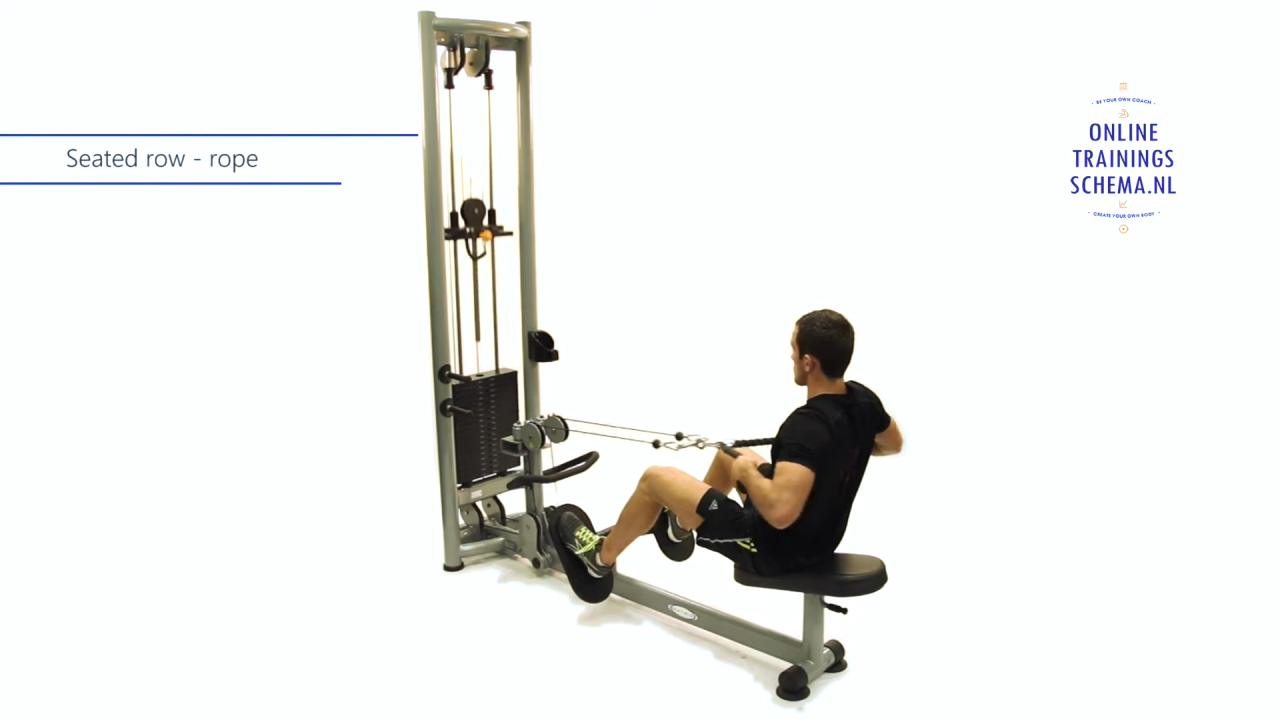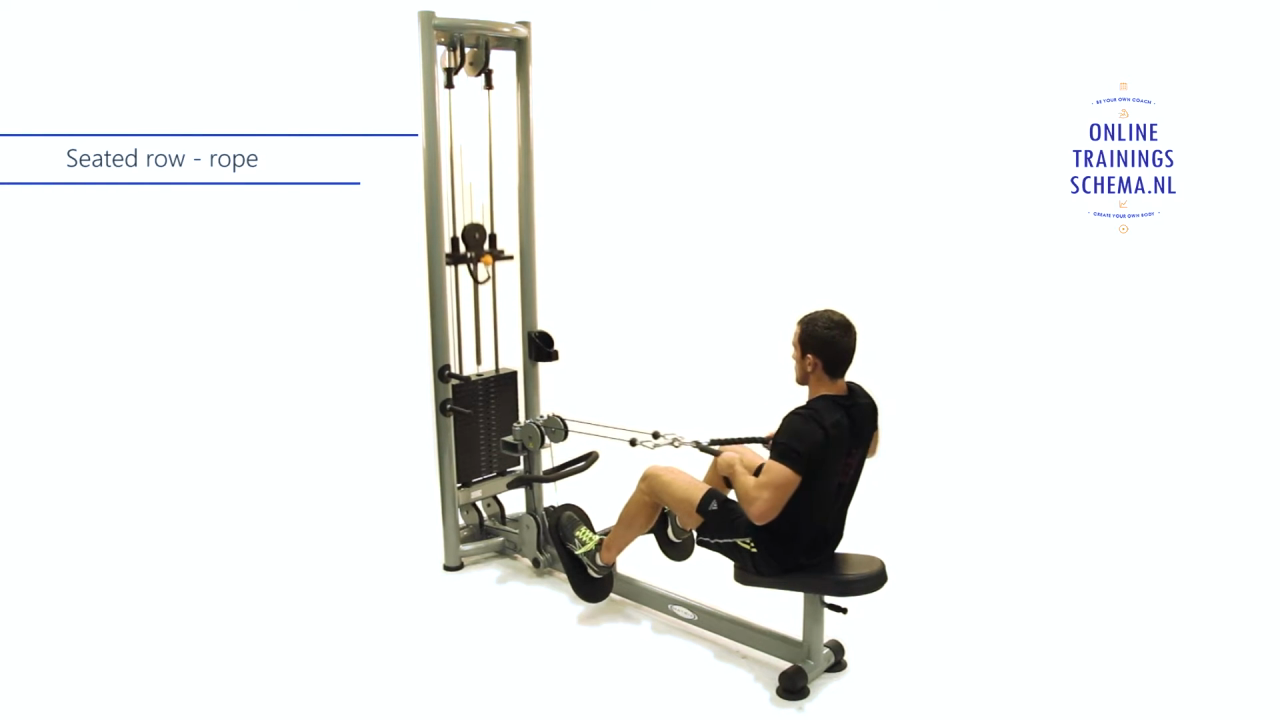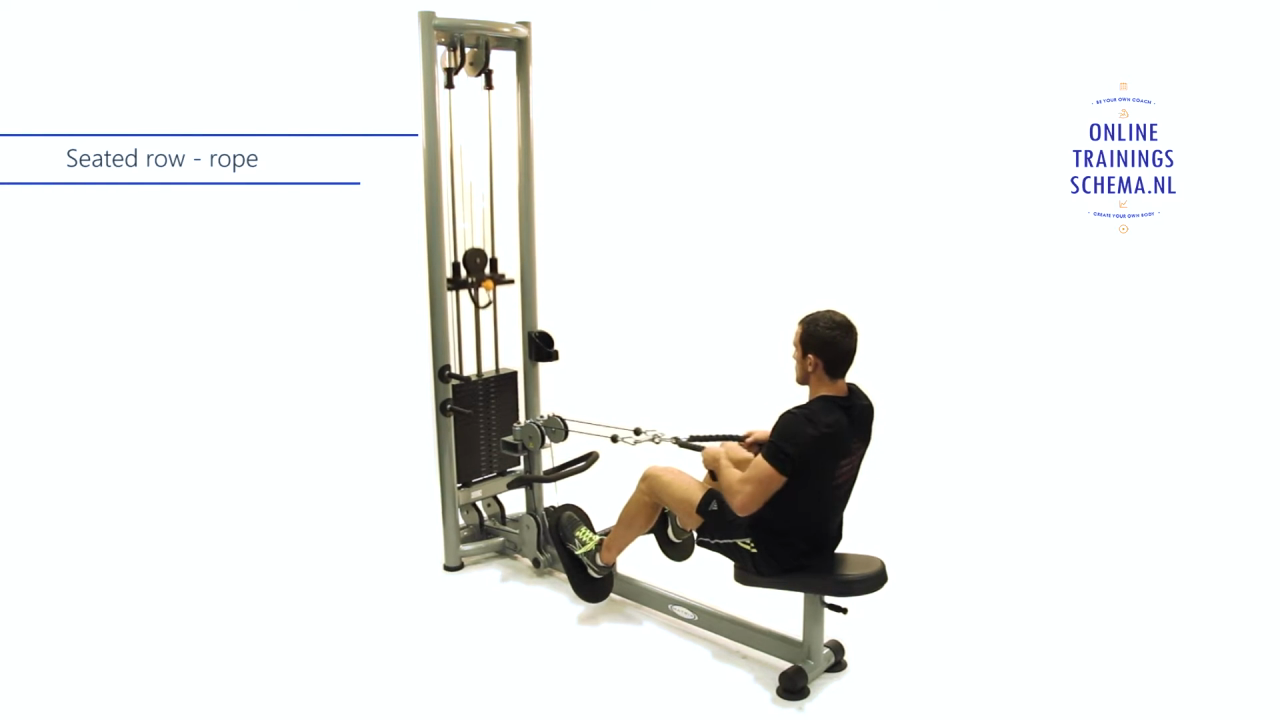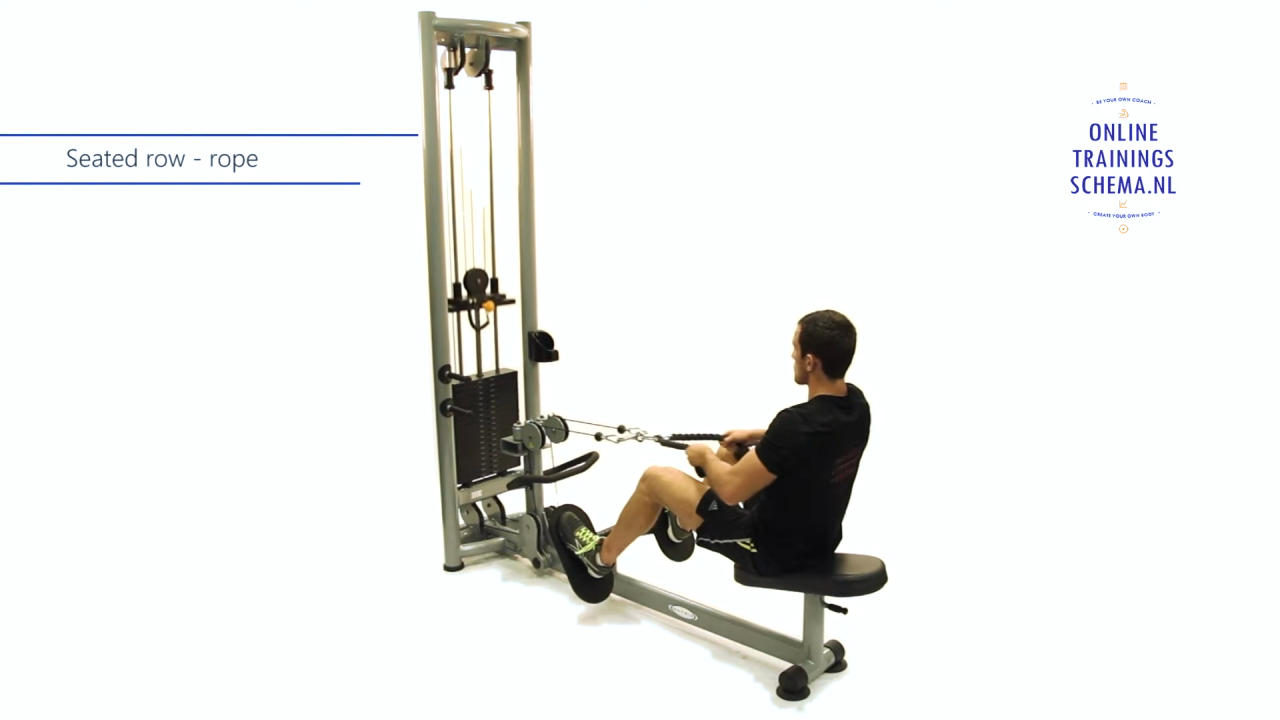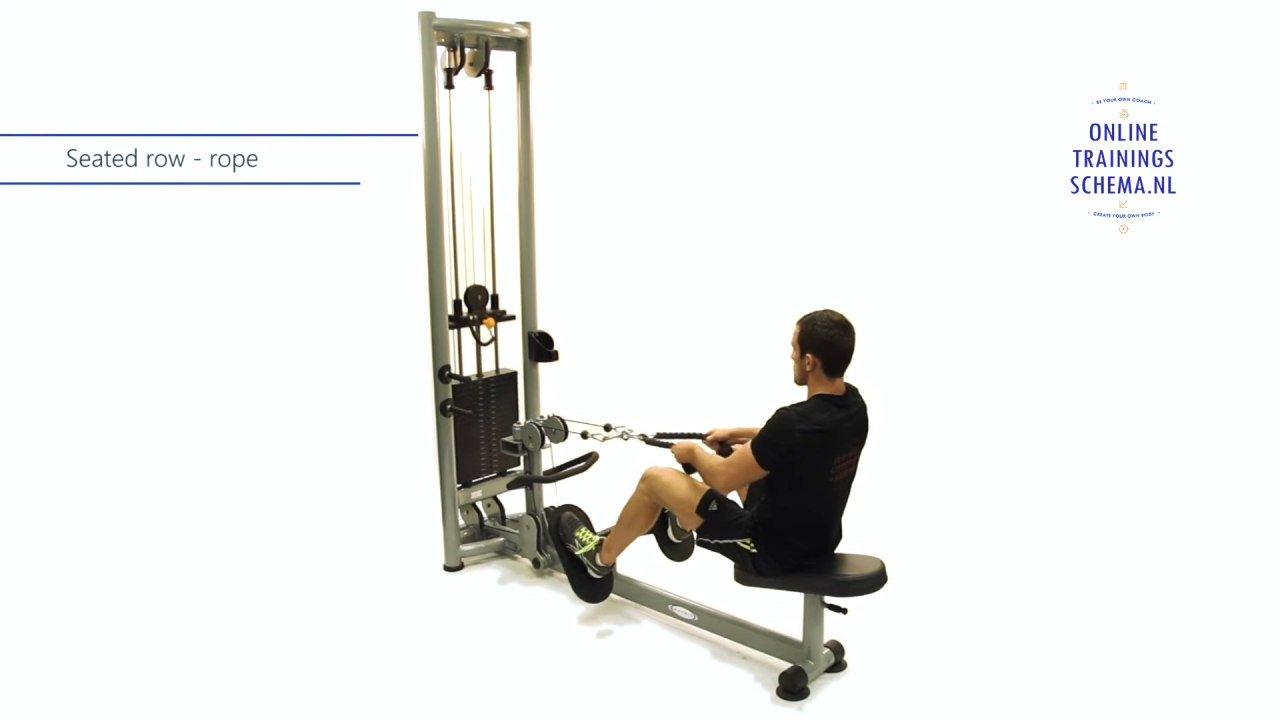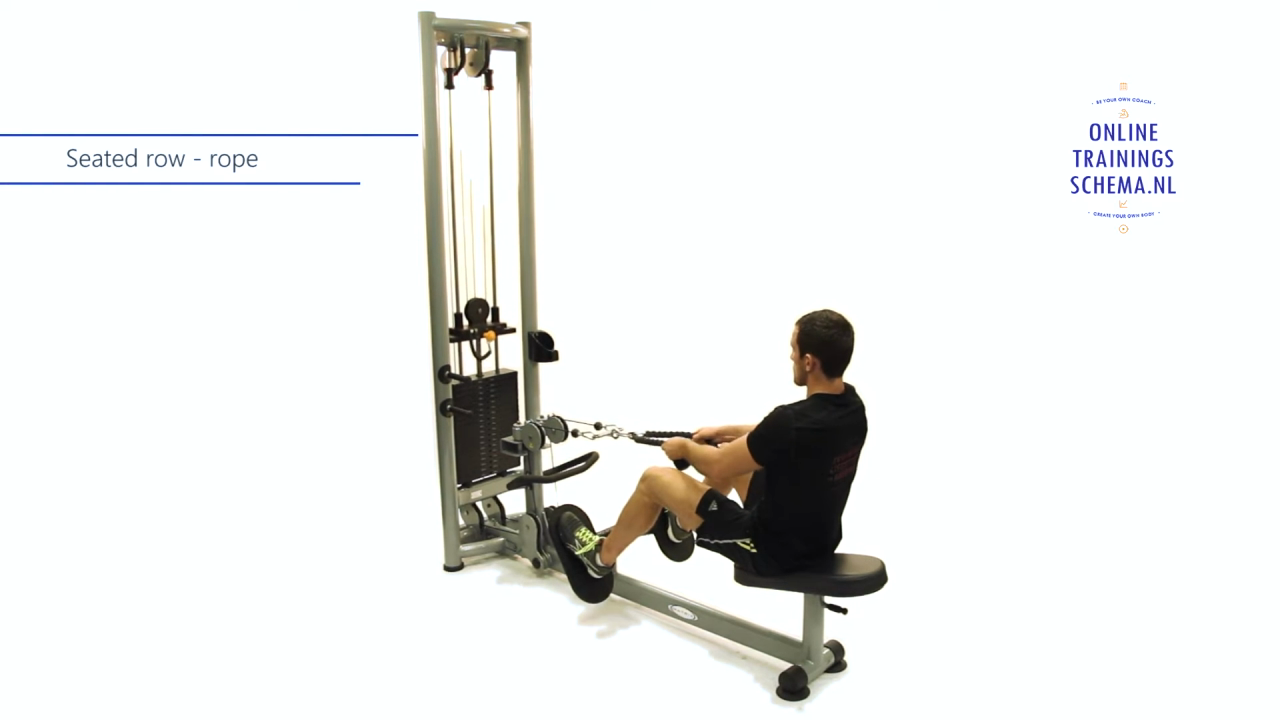
dt=0.2s
person 1, frame 1
left shoulder: (807, 425)
right shoulder: (863, 401)
left elbow: (780, 511)
right elbow: (894, 444)
left wrist: (747, 472)
left hip: (773, 548)
right hip: (819, 538)
left knee: (655, 479)
right knee: (729, 451)
left ankle: (603, 556)
right ankle: (682, 522)
person 1, frame 2
left shoulder: (805, 424)
right shoulder: (861, 403)
left elbow: (759, 509)
right elbow: (867, 448)
left wrist: (734, 468)
left hip: (774, 548)
right hip: (819, 540)
left knee: (654, 478)
right knee: (730, 452)
left ankle: (602, 556)
right ankle: (682, 521)
person 1, frame 3
left shoulder: (801, 423)
right shoulder: (859, 404)
left elbow: (742, 500)
left wrist: (717, 462)
right wrist: (774, 440)
left hip: (773, 549)
right hip: (818, 539)
left knee: (654, 479)
right knee: (730, 451)
left ankle: (602, 556)
right ankle: (681, 521)
person 1, frame 4
left shoulder: (798, 422)
right shoulder: (856, 404)
left elbow: (731, 490)
left wrist: (704, 457)
right wrist: (758, 437)
left hip: (772, 547)
right hip: (819, 540)
left knee: (654, 479)
right knee: (731, 452)
left ankle: (602, 556)
right ankle: (681, 521)
person 1, frame 5
left shoulder: (795, 421)
right shoulder: (853, 405)
left elbow: (724, 480)
left wrist: (693, 452)
right wrist: (741, 434)
left hip: (771, 548)
right hip: (817, 540)
left knee: (654, 479)
right knee: (732, 453)
left ankle: (602, 557)
right ankle: (682, 521)
person 1, frame 6
left shoulder: (793, 420)
right shoulder: (851, 405)
left elbow: (717, 468)
left wrist: (685, 448)
right wrist: (726, 432)
left hip: (772, 547)
right hip: (818, 540)
left knee: (654, 479)
right knee: (733, 450)
left ankle: (602, 556)
right ankle: (682, 521)
